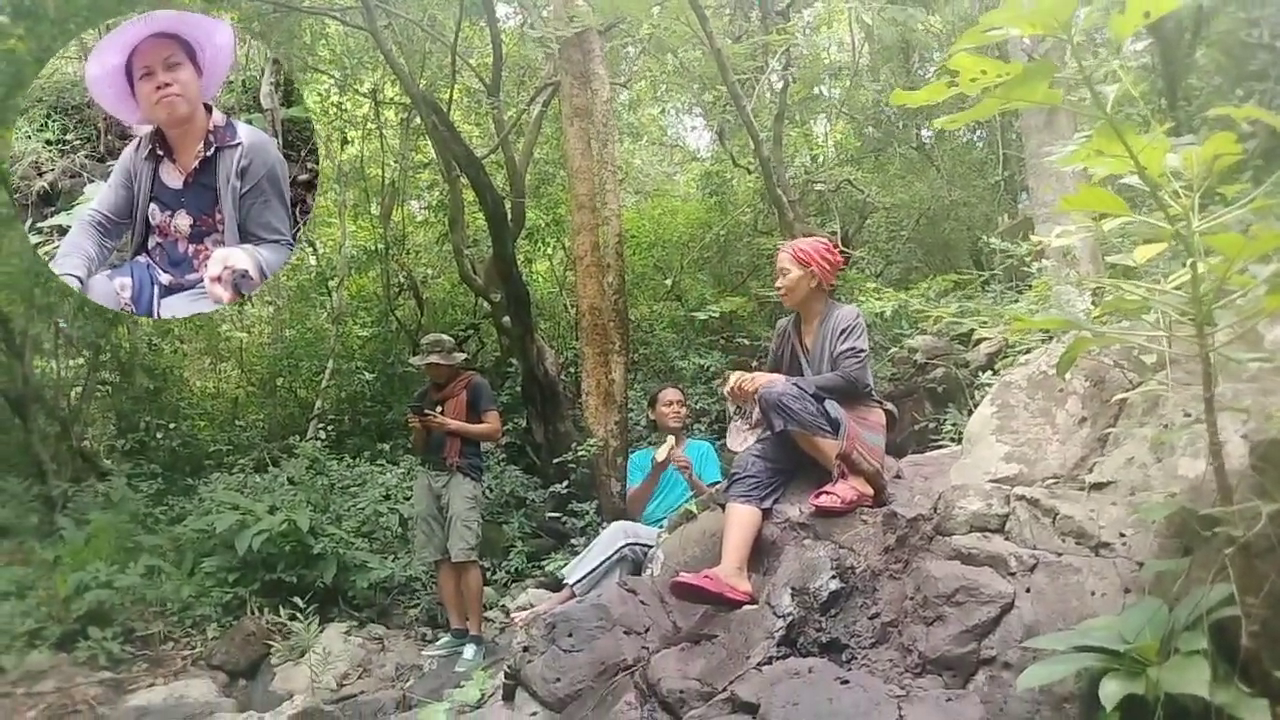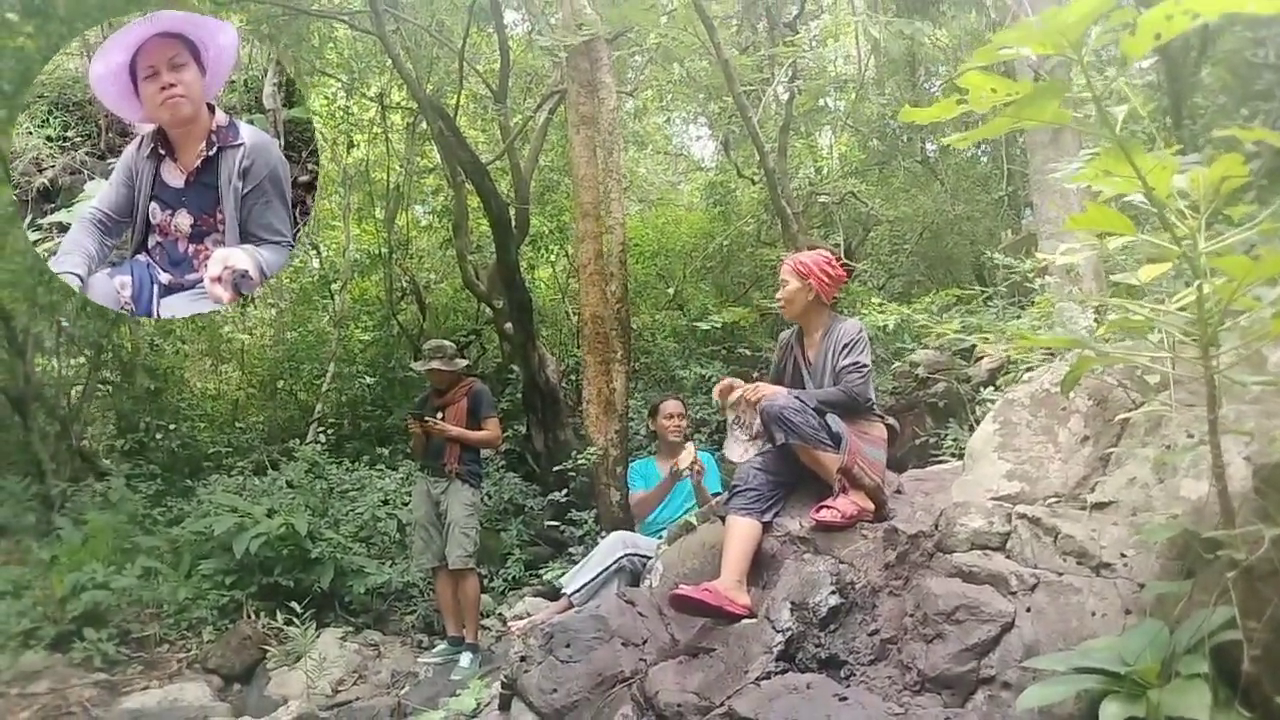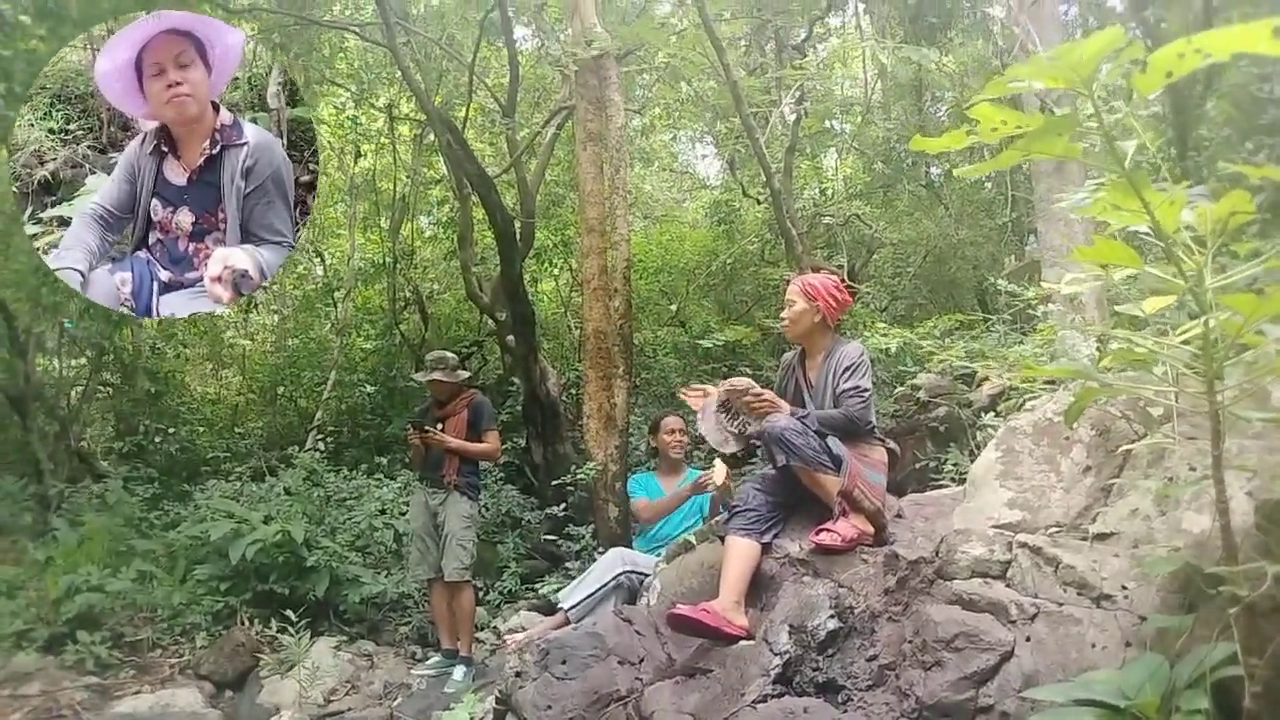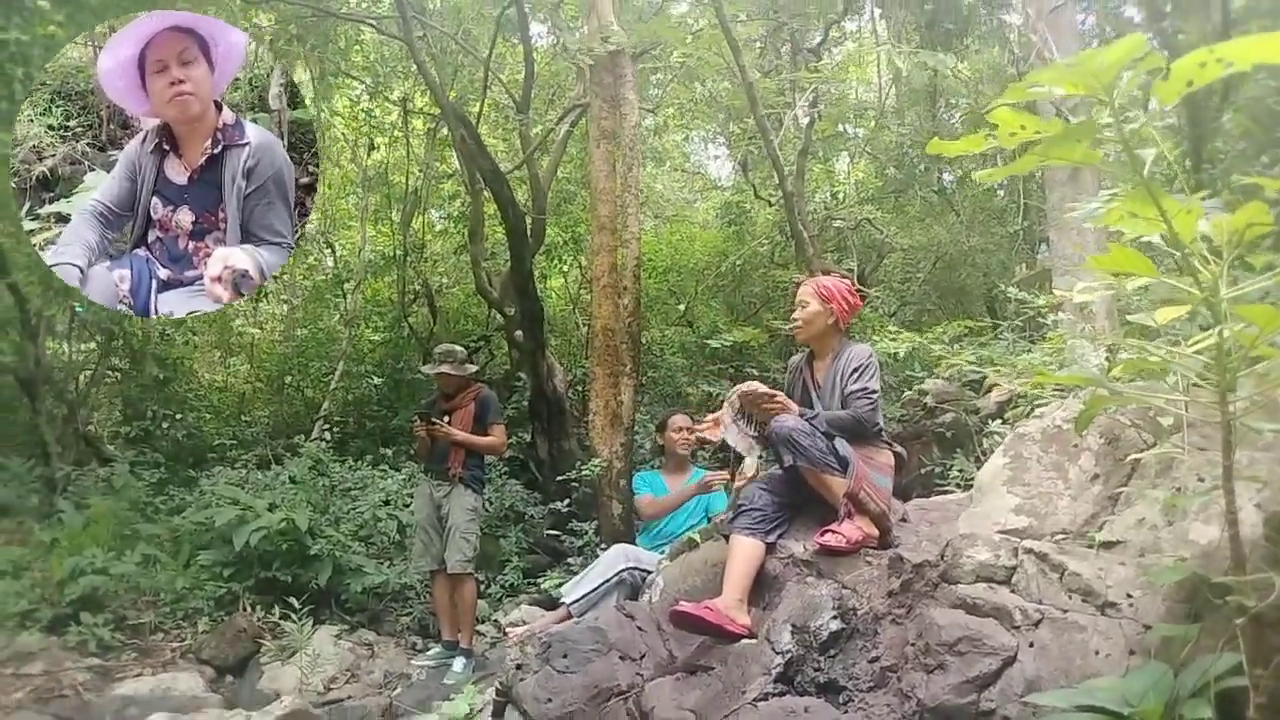
dt=0.3s
person 1, frame 1
left shoulder: (847, 318)
right shoulder: (785, 329)
left elbow: (852, 379)
right elbow: (770, 380)
left wrist: (783, 383)
right wrist: (747, 383)
left hip: (853, 425)
right hip: (803, 435)
left knee: (778, 395)
right knee: (751, 463)
left ankle: (854, 478)
right ankle: (732, 573)
person 1, frame 2
left shoulder: (849, 332)
right shoulder: (788, 342)
left elbow: (854, 394)
right elbow: (773, 394)
left wrist: (785, 395)
right wrist: (744, 390)
left hip: (854, 440)
right hip: (805, 447)
left knee: (780, 408)
right knee: (752, 476)
left ankle: (855, 493)
right ankle: (732, 587)
person 1, frame 3
left shoulder: (851, 355)
right shoulder: (791, 363)
left elbow: (855, 418)
right elbow: (766, 421)
left wrist: (789, 412)
left hip: (855, 462)
right hip: (805, 470)
left knee: (781, 428)
right knee: (752, 496)
left ankle: (855, 516)
right ankle: (730, 606)
person 1, frame 4
left shoulder: (859, 357)
right shoulder: (798, 365)
left elbow: (863, 419)
right elbow: (781, 419)
left wrist: (798, 414)
right wrist: (749, 417)
left hip: (861, 464)
right hip: (814, 471)
left knee: (788, 428)
right knee: (757, 496)
left ankle: (860, 520)
right ankle: (733, 606)
person 2, frame 1
left shoulder: (475, 386)
right shoulder: (422, 396)
left elbow: (494, 431)
left wrist: (451, 425)
right wrist: (418, 430)
left hip: (461, 475)
right hip: (427, 476)
left knee: (464, 555)
right knee: (440, 557)
left ankle: (475, 638)
right ankle: (457, 632)
person 2, frame 2
left shoulder: (476, 393)
right shoulder: (424, 401)
left elbow: (494, 437)
left wrist: (451, 431)
right wrist: (418, 436)
left hip: (460, 482)
right hip: (427, 482)
left knee: (462, 563)
right knee: (437, 564)
left ankle: (471, 646)
right ankle: (453, 639)
person 2, frame 3
left shoulder: (477, 405)
right shoulder: (425, 411)
left elbow: (494, 450)
left wrist: (450, 442)
right wrist: (417, 446)
left hip: (459, 494)
right hip: (425, 493)
left knee: (458, 575)
right knee: (434, 575)
left ankle: (465, 659)
right ankle: (447, 652)
person 2, frame 4
left shoulder: (483, 399)
right shoulder: (431, 405)
left elbow: (500, 444)
left wrist: (456, 436)
right wrist: (422, 438)
left hip: (463, 487)
right hip: (429, 485)
left knee: (461, 567)
right knee: (436, 567)
left ankle: (466, 651)
right ankle: (448, 643)
person 3, frame 1
left shoulder: (252, 150)
right shoulder: (139, 155)
left elbow: (278, 248)
right elbow: (98, 225)
left wrist: (248, 262)
right wrist: (64, 280)
left hip: (212, 293)
right hip: (147, 280)
person 3, frame 2
left shoulder: (254, 151)
right shoulder: (140, 153)
left elbow: (278, 249)
right elbow: (98, 223)
left wrist: (248, 262)
right wrist: (64, 277)
left hip: (211, 292)
right hip: (146, 280)
person 3, frame 3
left shoulder: (257, 150)
right shoulder: (143, 150)
left elbow: (278, 249)
right elbow: (100, 219)
left wrist: (249, 264)
right wrist: (64, 275)
left hip: (212, 293)
right hip: (147, 277)
person 3, frame 4
left shoulder: (259, 151)
right shoulder: (144, 148)
left elbow: (277, 250)
right elbow: (98, 216)
left wrist: (249, 262)
right wrist: (62, 271)
left hip: (211, 291)
right hip: (144, 275)
person 4, frame 1
left shoulder: (703, 451)
right shoulder: (639, 459)
right elbow: (633, 511)
left wrist: (691, 477)
right wrist: (655, 473)
right hip: (644, 542)
left knee: (620, 531)
right knee: (621, 554)
left ankle: (560, 600)
person 4, frame 2
left shoulder: (703, 460)
right shoulder: (639, 468)
right elbow: (638, 512)
left wrist: (698, 483)
right wrist: (671, 479)
right hip: (642, 553)
left knee: (620, 541)
right knee: (620, 563)
left ankle: (557, 609)
person 4, frame 3
left shoulder: (702, 478)
right shoulder: (639, 482)
right elbow: (645, 515)
left wrist: (718, 499)
right wrist: (689, 492)
right hip: (639, 570)
left knee: (618, 557)
right knee: (618, 581)
left ankle: (552, 625)
person 4, frame 4
left shoulder: (708, 479)
right shoulder: (645, 479)
right elbow: (648, 511)
right wrist: (695, 490)
right hip: (643, 566)
left knee: (622, 554)
right knee: (623, 575)
left ankle: (555, 618)
